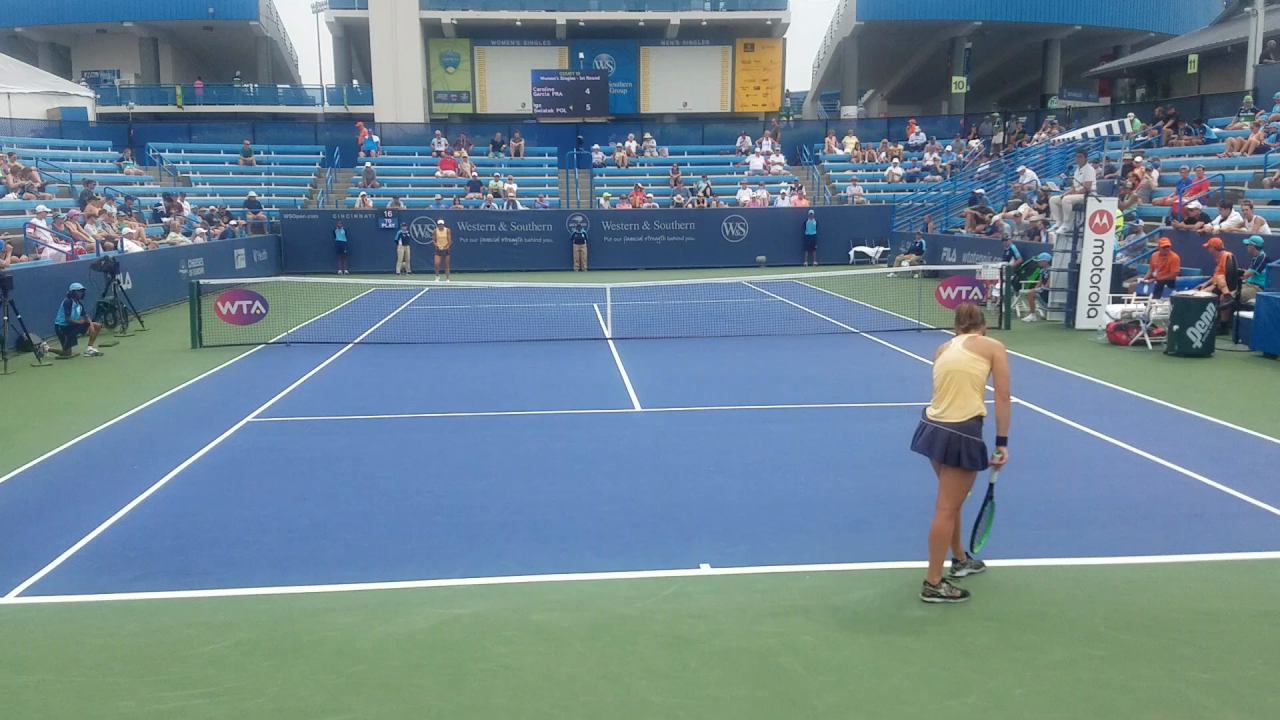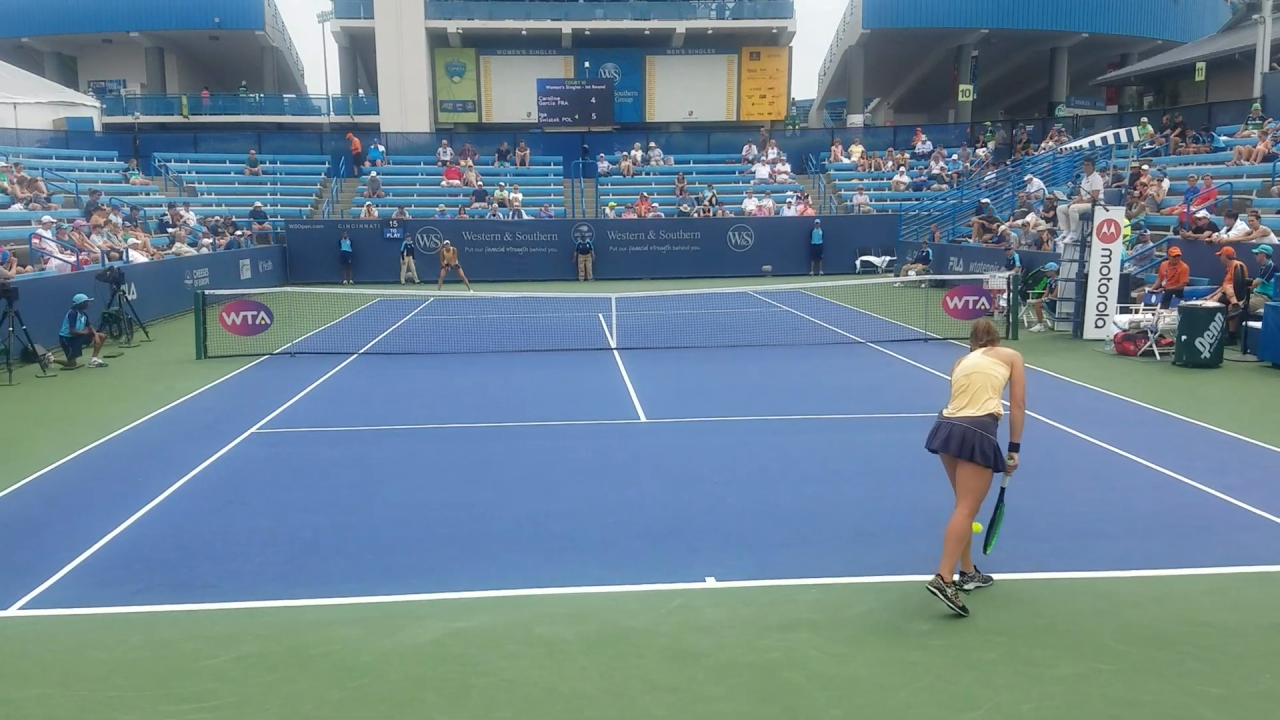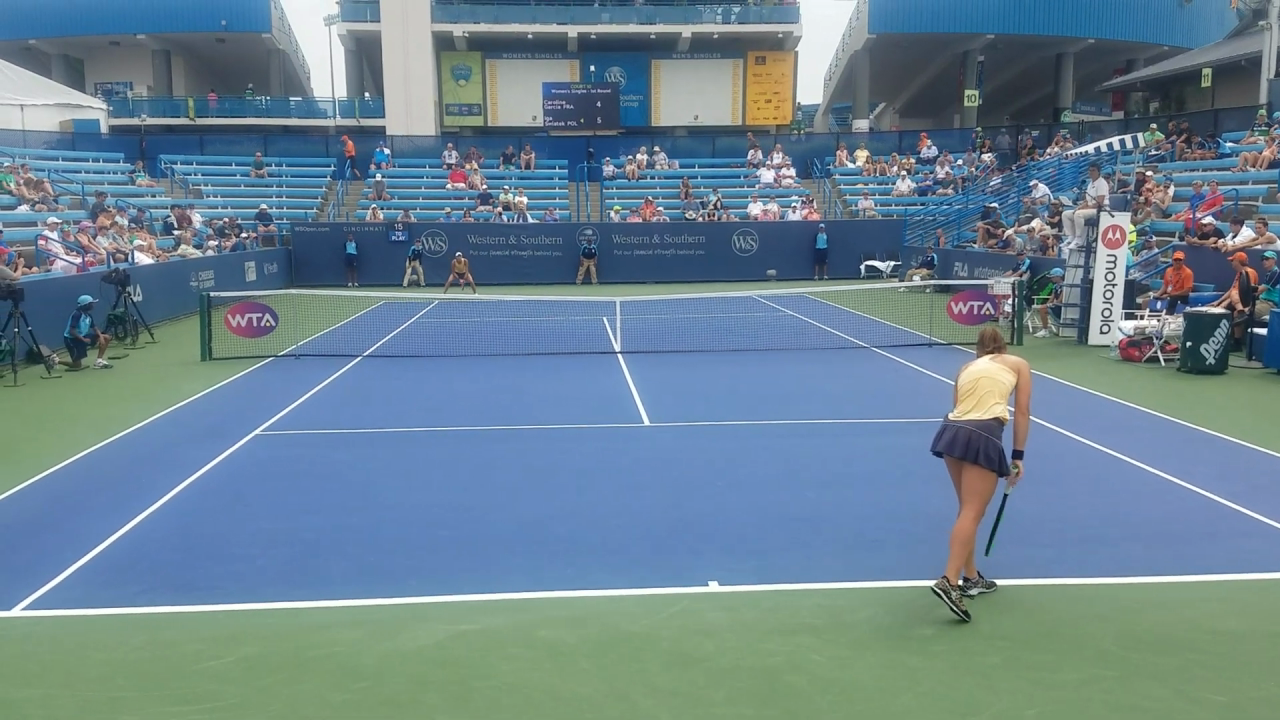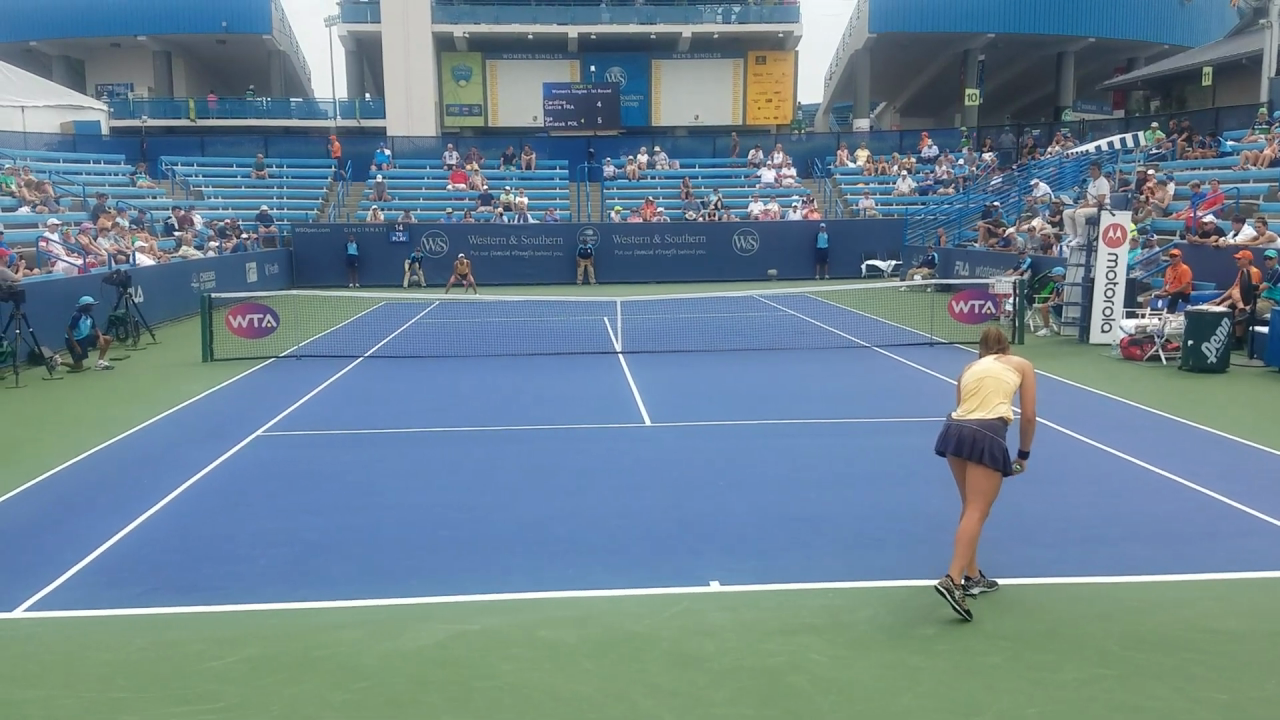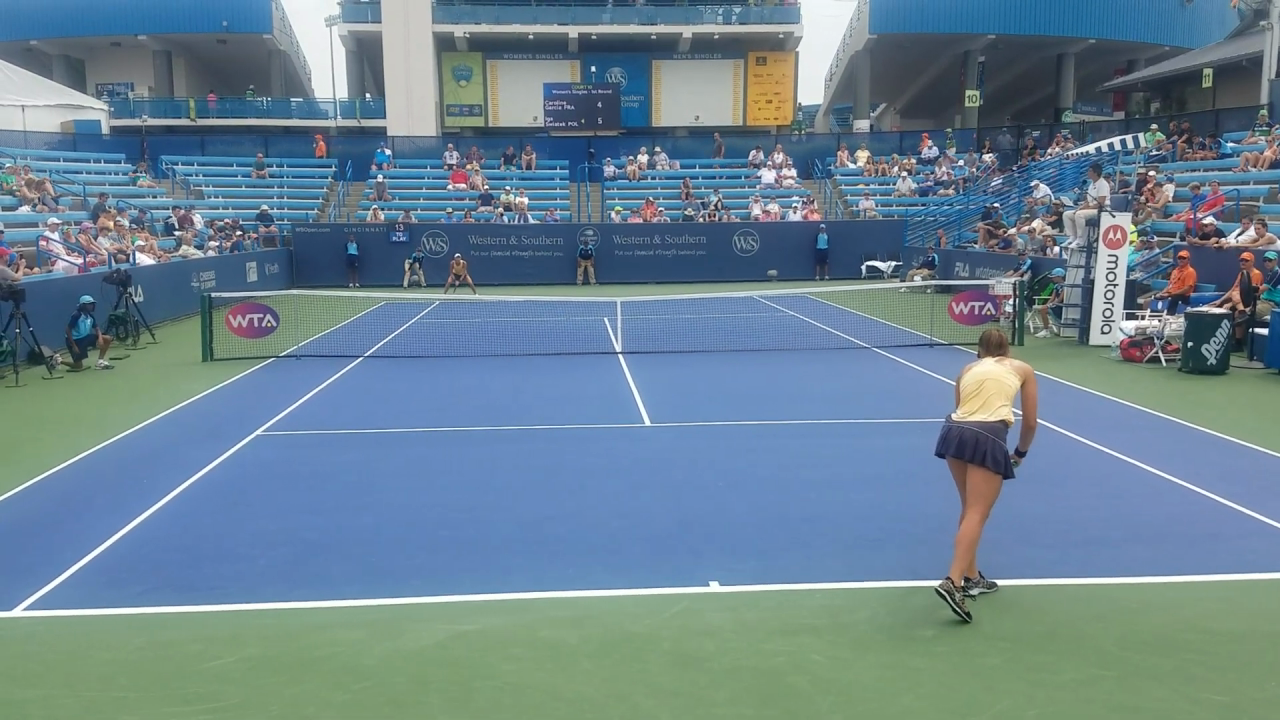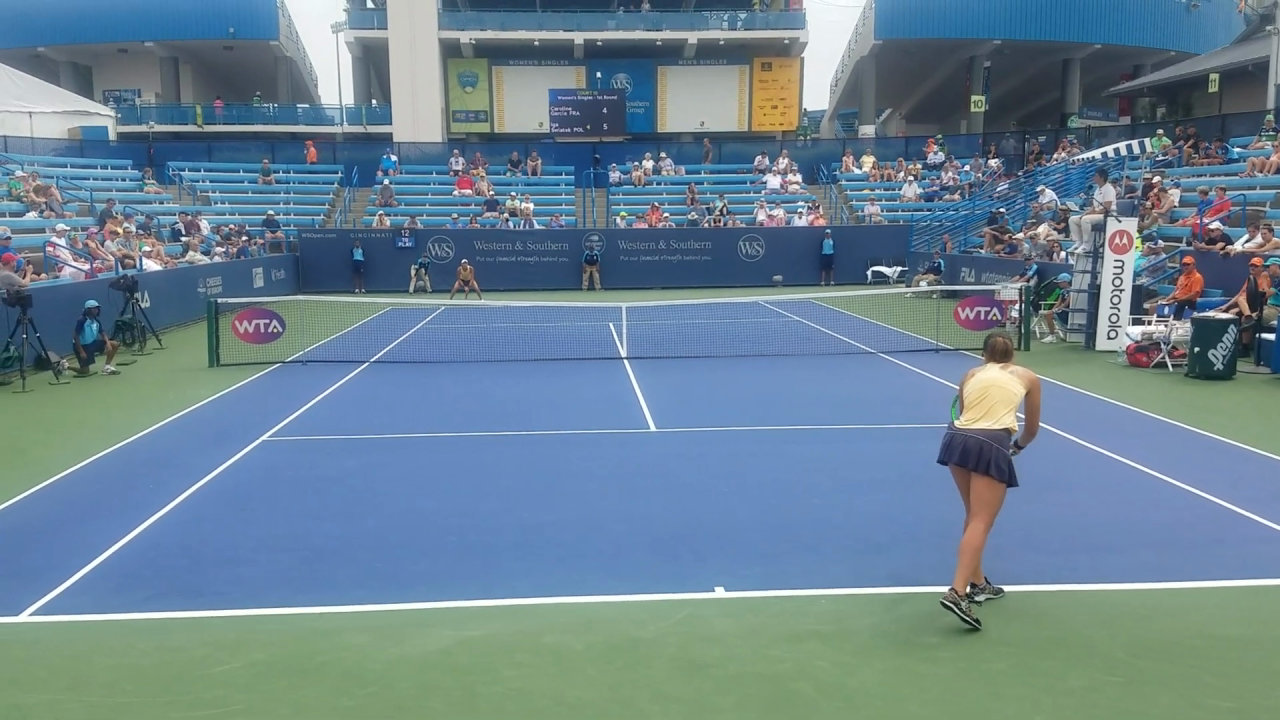
dt=0.7s
person 1, frame 1
left shoulder: (943, 349)
right shoulder: (992, 346)
right elbow: (1002, 398)
right wrist: (1002, 443)
left hip: (932, 428)
right hip: (960, 433)
left knee: (952, 500)
right knee: (946, 509)
left ankle: (960, 560)
right ankle: (933, 583)
person 1, frame 2
left shoulder: (961, 361)
right shoulder: (1011, 355)
right elbow: (1018, 405)
right wrist: (1014, 449)
left hip: (946, 427)
right hip: (977, 431)
left knee: (965, 505)
right knee: (966, 509)
left ankle: (967, 572)
right ankle: (943, 579)
person 1, frame 3
left shoulder: (967, 367)
right shoulder: (1018, 363)
right elbow: (1021, 412)
right wrist: (1017, 456)
left hip: (951, 430)
right hip: (983, 435)
left knee: (968, 509)
right knee: (972, 513)
left ankle: (970, 578)
right ankle: (949, 581)
person 1, frame 4
left shoulder: (970, 368)
right shoulder: (1021, 364)
right elbow: (1028, 416)
right wrist: (1023, 456)
left hip: (954, 429)
right hip: (987, 434)
left knee: (971, 507)
right knee: (976, 512)
left ankle: (972, 577)
right ankle: (953, 580)
person 1, frame 5
left shoulder: (968, 369)
right shoulder: (1022, 369)
right elbow: (1030, 422)
right wrist: (1020, 453)
left hip: (953, 431)
right hip: (987, 437)
left knee: (970, 509)
right knee: (976, 515)
left ankle: (971, 577)
right ankle: (953, 582)
person 1, frame 6
left shoulder: (972, 374)
right shoulder: (1027, 377)
right elbow: (1032, 428)
right wrist: (1017, 446)
left hip: (956, 437)
right hip: (991, 445)
left knee: (973, 516)
right knee: (980, 523)
left ankle: (977, 583)
right ankle: (957, 592)
